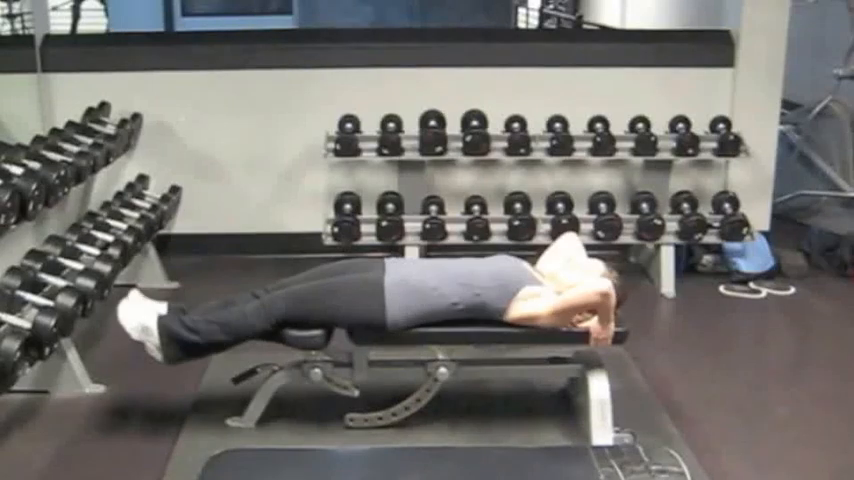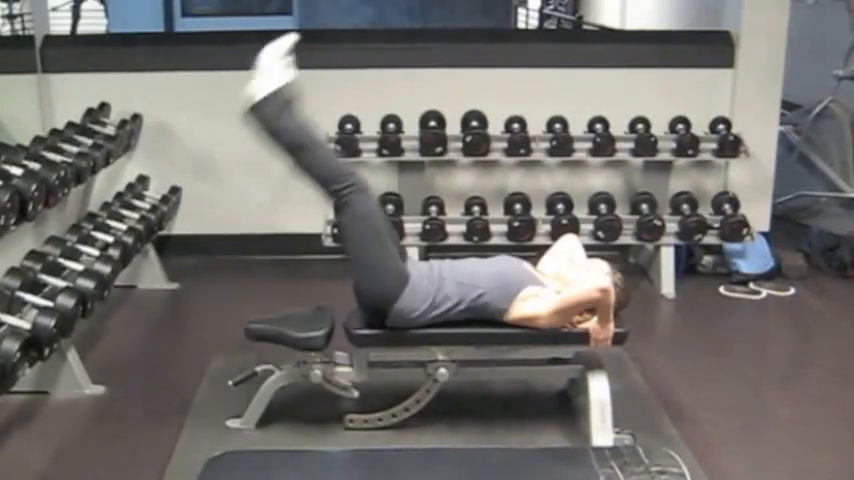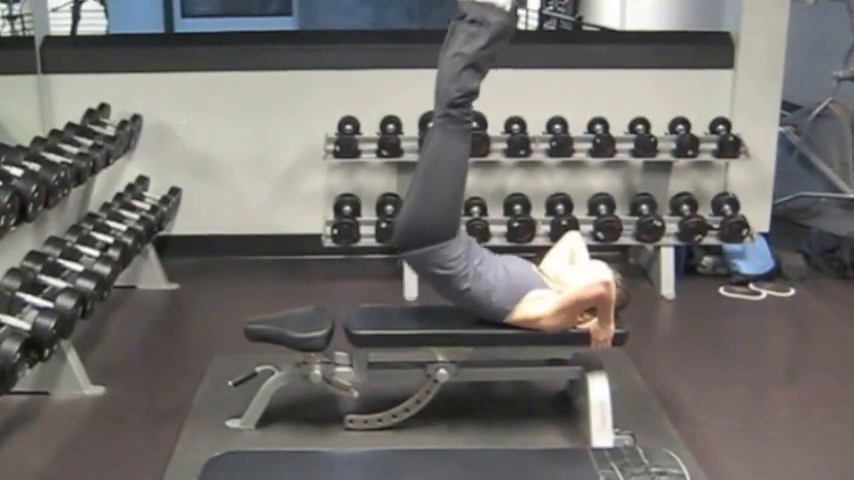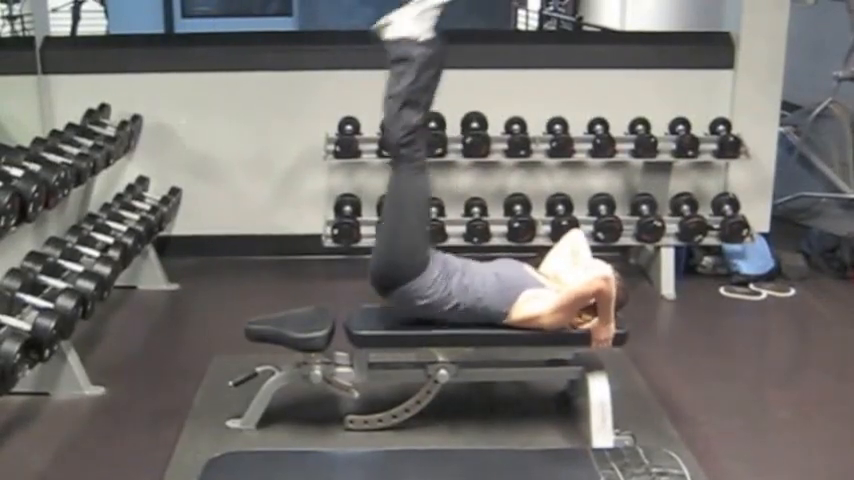
dt=0.5s
person 1, frame 1
left shoulder: (546, 307)
right shoulder: (542, 280)
left elbow: (601, 291)
right elbow: (568, 237)
left wrist: (604, 326)
left hip: (394, 302)
right hip: (398, 273)
left knee: (281, 305)
right knee: (280, 288)
left ankle: (169, 333)
right ankle: (173, 322)
person 1, frame 2
left shoulder: (547, 307)
right shoulder: (544, 279)
left elbow: (598, 288)
right elbow: (571, 242)
left wrist: (604, 324)
left hip: (401, 298)
right hip: (413, 280)
left knee: (349, 187)
right knee: (353, 193)
left ankle: (272, 101)
right ankle: (275, 102)
person 1, frame 3
left shoulder: (551, 313)
right shoulder: (548, 286)
left elbow: (602, 283)
right elbow: (573, 237)
left hip: (430, 244)
right hip: (435, 246)
person 1, frame 4
left shoulder: (548, 311)
right shoulder: (546, 285)
left elbow: (599, 280)
right elbow: (575, 236)
left wrist: (604, 324)
left hip: (408, 278)
right hip: (424, 275)
left knee: (408, 156)
left ankle: (410, 40)
